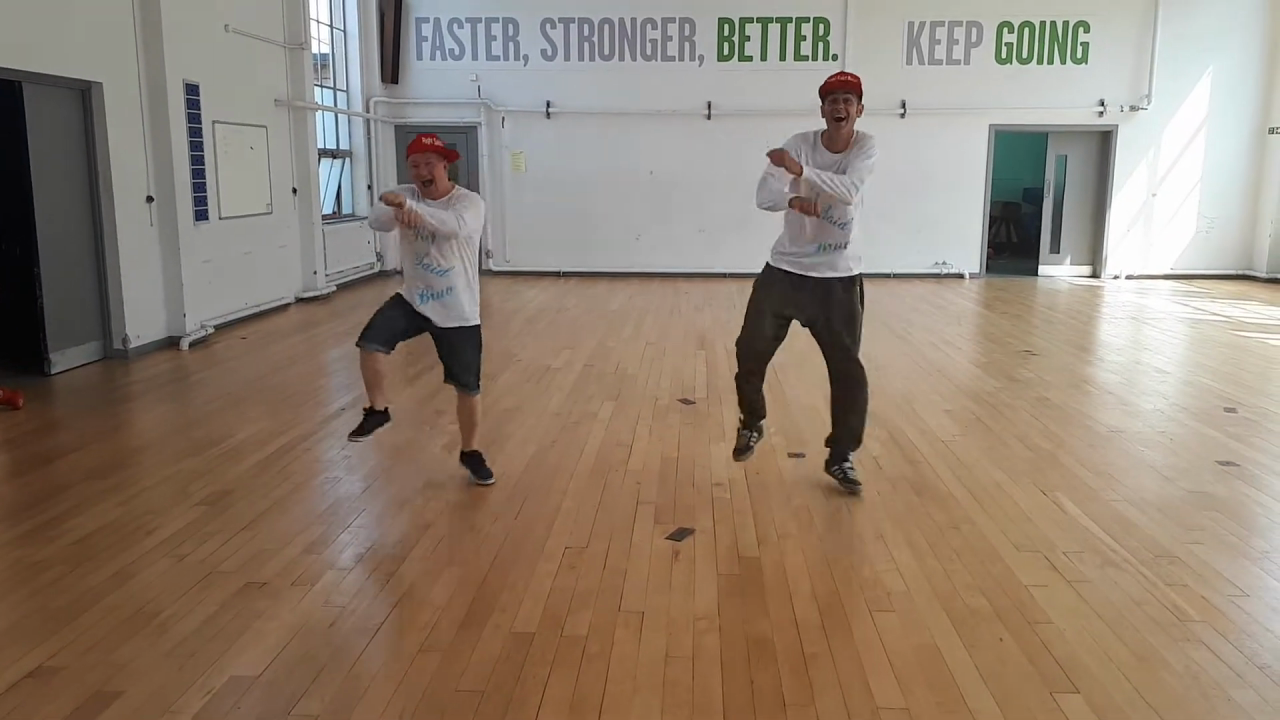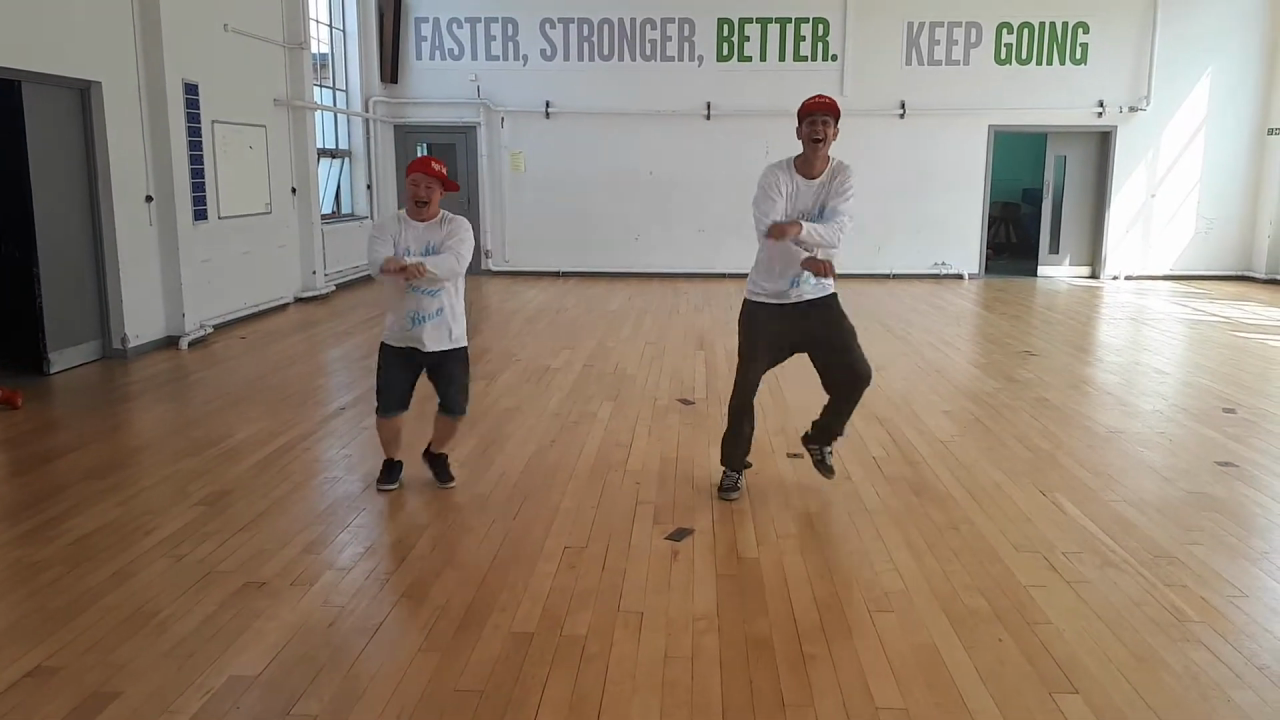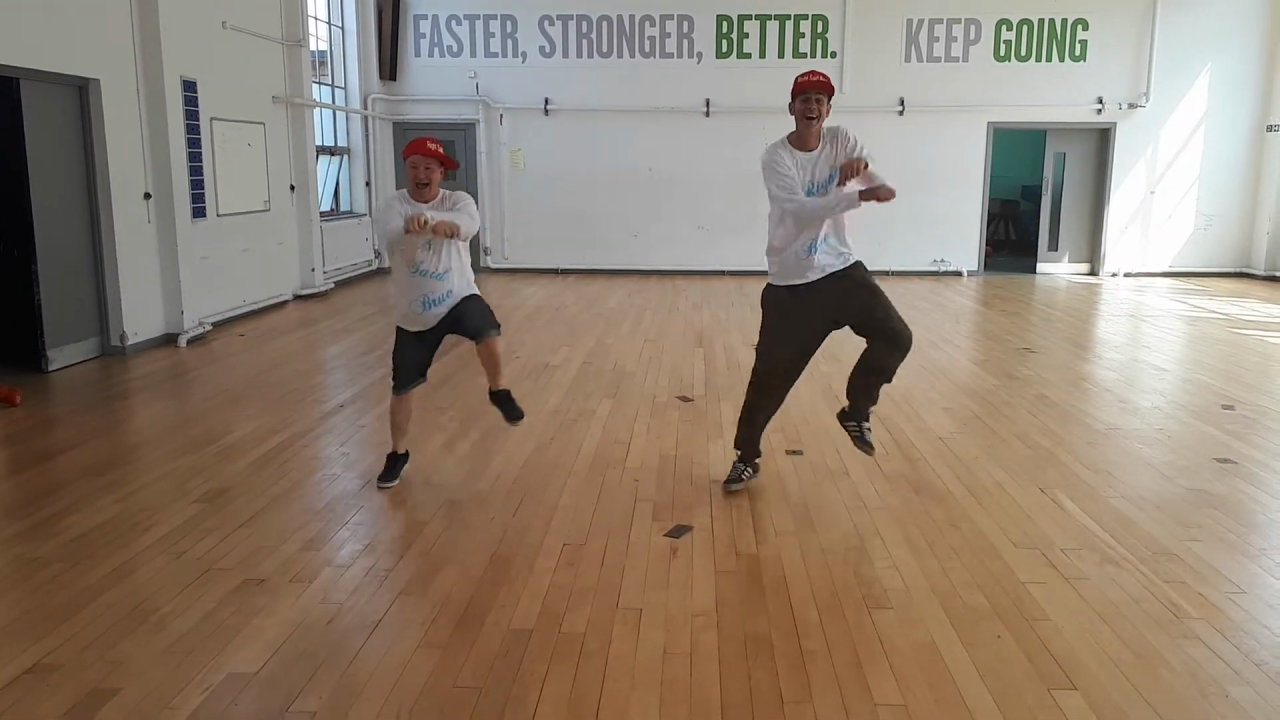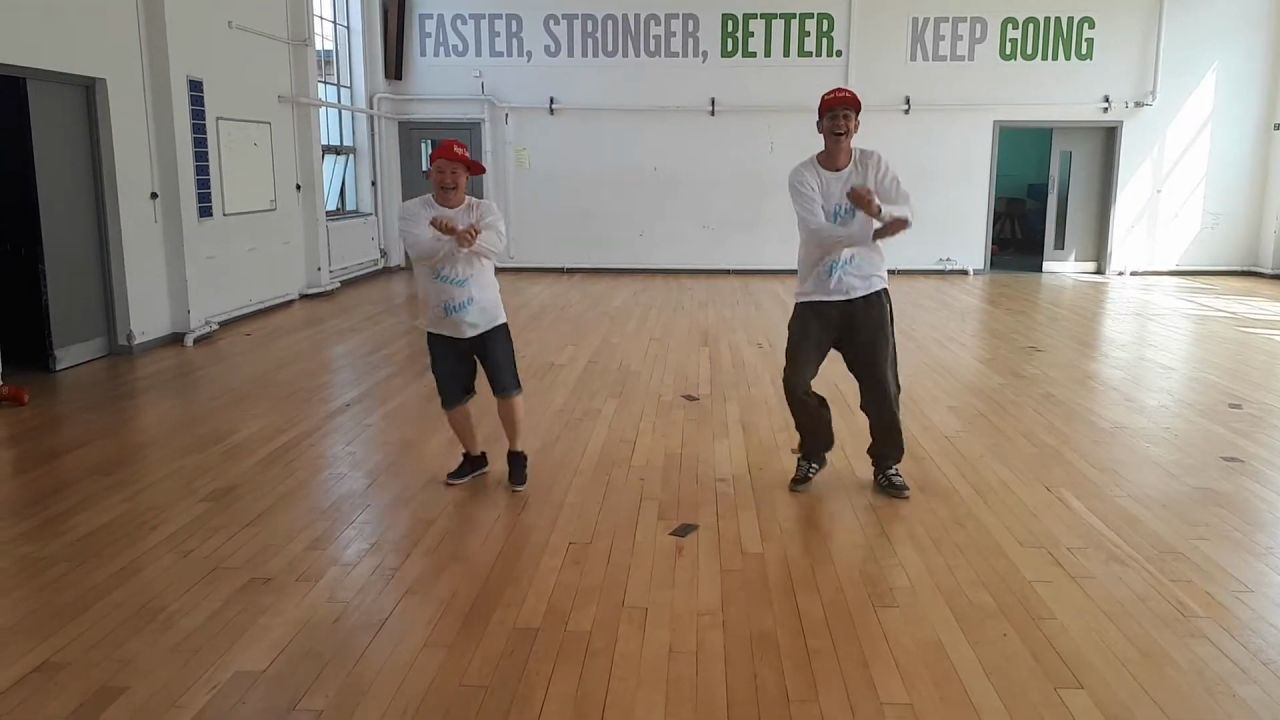
dt=0.2s
person 1, frame 1
left shoulder: (867, 146)
right shoulder: (798, 145)
left elbow: (850, 190)
right elbow: (764, 198)
left wrist: (800, 171)
right wrist: (795, 200)
left hip: (842, 275)
right hip: (788, 269)
left knee: (847, 368)
right knee: (753, 346)
left ankle: (841, 456)
right ankle: (752, 418)
person 1, frame 2
left shoulder: (843, 174)
right shoulder: (772, 177)
left elbow: (836, 232)
right elbow: (768, 236)
left wrist: (799, 229)
right wrist: (804, 259)
left hip: (819, 297)
right hip: (766, 300)
left knee: (855, 376)
right knee: (746, 385)
left ankle: (821, 440)
right ankle: (733, 466)
person 1, frame 3
left shoulder: (841, 141)
right shoulder: (775, 157)
left elbow: (876, 184)
right elbow: (799, 211)
left wrist: (863, 171)
right wrist: (860, 194)
left hip: (842, 270)
right hip: (787, 282)
left knee: (895, 339)
right knee: (770, 373)
left ankle: (857, 411)
right ankle: (747, 456)
person 1, frame 4
left shoulder: (874, 164)
right shoulder: (802, 176)
left elbow: (905, 212)
right elbow: (819, 234)
left wrist: (875, 205)
right wrist: (877, 230)
left hip: (867, 295)
right hip: (815, 298)
left knee: (881, 386)
right knee: (796, 383)
left ankle: (886, 465)
right ankle: (815, 451)
person 2, frame 1
left shoulder: (469, 201)
right shoulder: (403, 196)
left elbow: (456, 226)
right elbow: (378, 219)
left wrist: (411, 210)
right wrist: (401, 213)
left hip: (459, 312)
right hip: (413, 300)
left knee: (467, 387)
right knee: (371, 345)
left ankle: (471, 452)
right ankle: (377, 411)
person 2, frame 2
left shoulder: (458, 226)
right shoulder: (388, 225)
left elbow: (456, 262)
right elbow: (376, 262)
left wrist: (415, 265)
right wrist: (399, 268)
left hip: (447, 334)
right hip: (398, 336)
left knee: (453, 409)
right knee: (389, 410)
left ankle: (437, 453)
right ankle: (392, 462)
person 2, frame 3
left shoulder: (458, 201)
right shoulder: (391, 206)
left elbow: (467, 226)
right elbow: (392, 240)
left wrist: (425, 218)
right wrist: (433, 229)
left hip: (460, 298)
right hip: (413, 315)
left knee: (487, 331)
right knee: (403, 388)
left ankle: (498, 392)
right ankle: (397, 453)
person 2, frame 4
left shoulder: (485, 210)
right shoulder: (413, 211)
left elbow: (494, 243)
right elbow: (417, 247)
left wrist: (451, 230)
right wrist: (457, 235)
left hip: (486, 318)
right hip: (441, 325)
left knee: (507, 391)
right knee: (453, 400)
left ankle: (516, 455)
right ankle: (473, 457)
